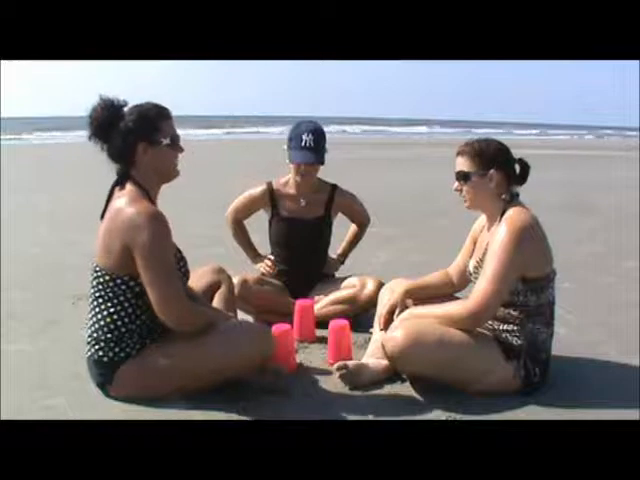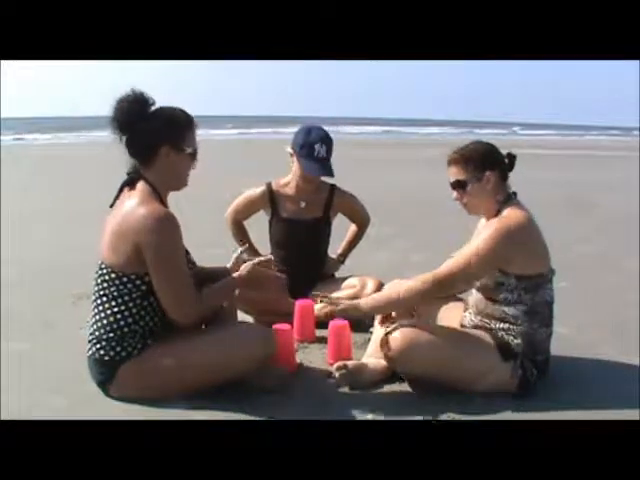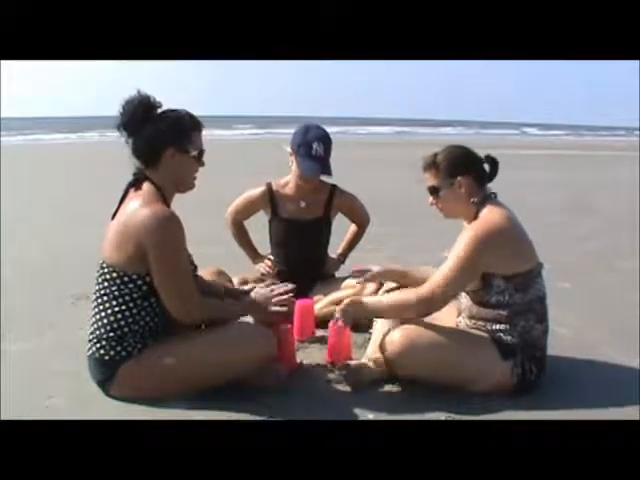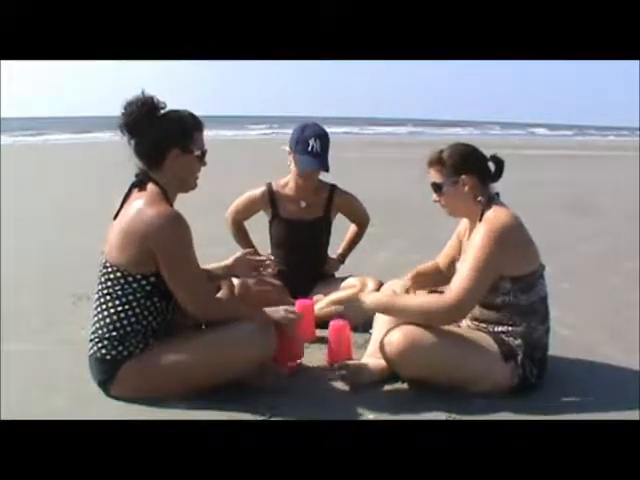
dt=0.7s
person 1, frame 1
left shoulder: (127, 199)
right shoulder: (144, 217)
left elbow: (169, 286)
right elbow: (177, 316)
left wrist: (216, 318)
right wrist: (221, 318)
left hip: (121, 347)
right hip: (126, 366)
left knee: (217, 275)
right knee: (258, 340)
left ankle: (222, 361)
person 1, frame 2
left shoulder: (134, 196)
right shoulder: (155, 218)
left elbow: (179, 278)
right elbow: (185, 312)
left wrist: (231, 274)
right wrist: (237, 281)
left hip: (121, 347)
right hip: (126, 365)
left knee: (219, 284)
right knee: (260, 341)
left ankle: (222, 359)
person 1, frame 3
left shoulder: (140, 199)
right shoulder: (158, 219)
left elbow: (182, 284)
right elbow: (188, 310)
left wrist: (239, 295)
right wrist: (249, 307)
left hip: (123, 349)
right hip: (127, 366)
left knee: (217, 278)
right knee: (262, 341)
left ankle: (224, 361)
person 1, frame 4
left shoulder: (141, 199)
right shoulder: (163, 219)
right elbow: (200, 306)
left wrist: (227, 268)
right wrist: (263, 316)
left hip: (122, 351)
right hip: (128, 367)
left knee: (221, 285)
right knee: (261, 340)
person 2, frame 1
left shoulder: (514, 227)
right shoulder: (488, 221)
left elbow: (475, 313)
right elbow: (454, 277)
left wrist: (413, 314)
right wrist: (404, 291)
left hip: (516, 358)
right hip: (488, 330)
left knee: (401, 337)
right knee: (394, 290)
left ankle: (384, 363)
right ankle: (376, 363)
person 2, frame 2
left shoulder: (507, 227)
right shoulder: (493, 219)
left elbow: (439, 282)
right elbow: (452, 278)
left wrist: (359, 305)
right wrist: (405, 290)
left hip: (514, 358)
left knee: (400, 340)
right knee: (396, 290)
left ankle: (383, 365)
right ankle: (374, 363)
person 2, frame 3
left shoulder: (485, 230)
right shoulder: (484, 217)
left elbow: (428, 300)
right elbow: (446, 282)
left wrist: (362, 306)
right wrist: (393, 274)
left hip: (513, 357)
left knee: (400, 343)
right knee: (397, 295)
left ankle: (381, 364)
right ankle: (375, 363)
person 2, frame 4
left shoulder: (495, 228)
right shoulder: (474, 220)
left elbow: (451, 309)
right elbow: (440, 269)
left wrist: (378, 302)
right wrist: (411, 278)
left hip: (511, 358)
right hip: (479, 328)
left knee: (399, 343)
right knee: (395, 293)
left ankle: (380, 365)
right ankle: (374, 363)
person 3, frame 1
left shoulder: (336, 197)
right shoulder: (268, 194)
left elbow: (363, 221)
right elbow: (233, 217)
left wrist: (340, 258)
right wrist: (256, 258)
left hip: (320, 285)
right hip: (278, 285)
left knee: (373, 289)
right knee: (236, 287)
left ankle: (282, 318)
right ankle: (333, 311)
person 3, frame 2
left shoulder: (336, 198)
right shoulder: (267, 195)
left elbow: (362, 221)
right elbow: (233, 217)
left wrist: (340, 258)
right wrist: (255, 257)
left hip: (320, 286)
right hip: (279, 285)
left knee: (373, 288)
left ankle: (287, 317)
right ankle: (323, 312)
person 3, frame 3
left shoulder: (336, 198)
right shoulder: (267, 195)
left elbow: (362, 220)
right elbow: (233, 217)
left wrist: (340, 258)
right wrist: (256, 257)
left hip: (319, 284)
person 3, frame 4
left shoulder: (336, 198)
right shoulder: (267, 195)
left elbow: (362, 221)
right elbow: (233, 218)
left wrist: (340, 258)
left hip: (320, 285)
right hip: (279, 285)
left knee: (373, 288)
right ankle: (326, 311)
